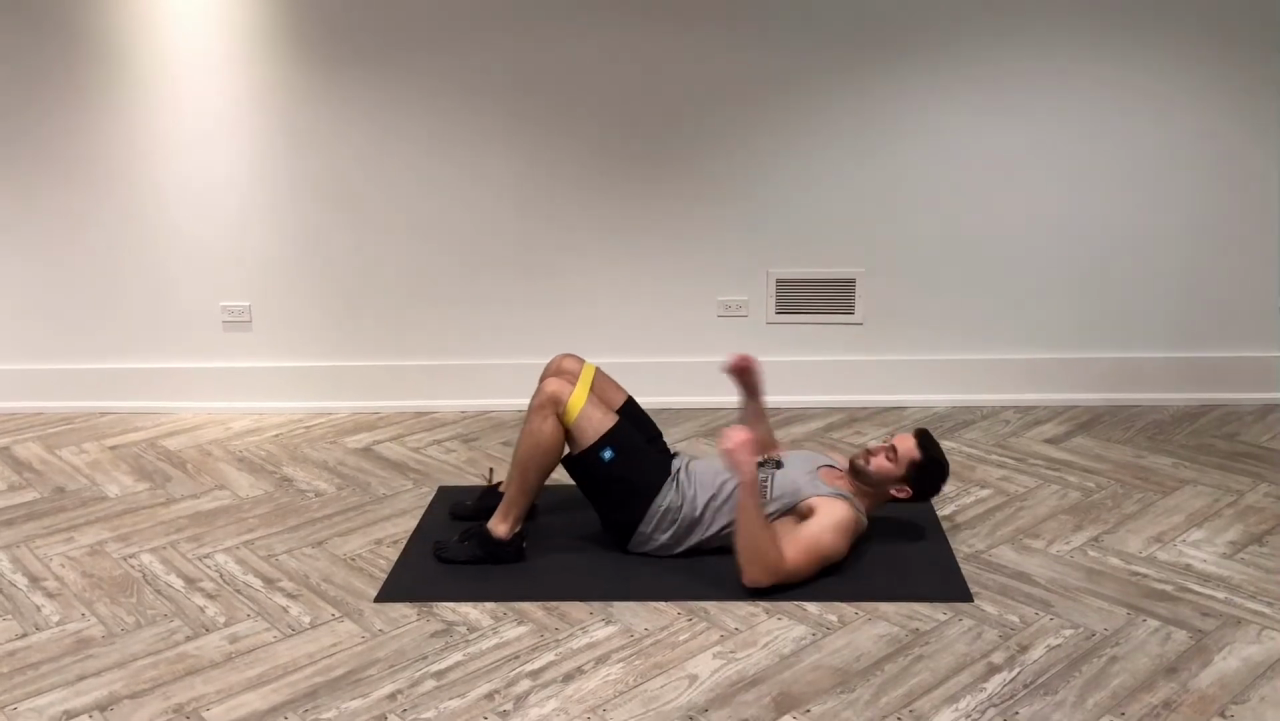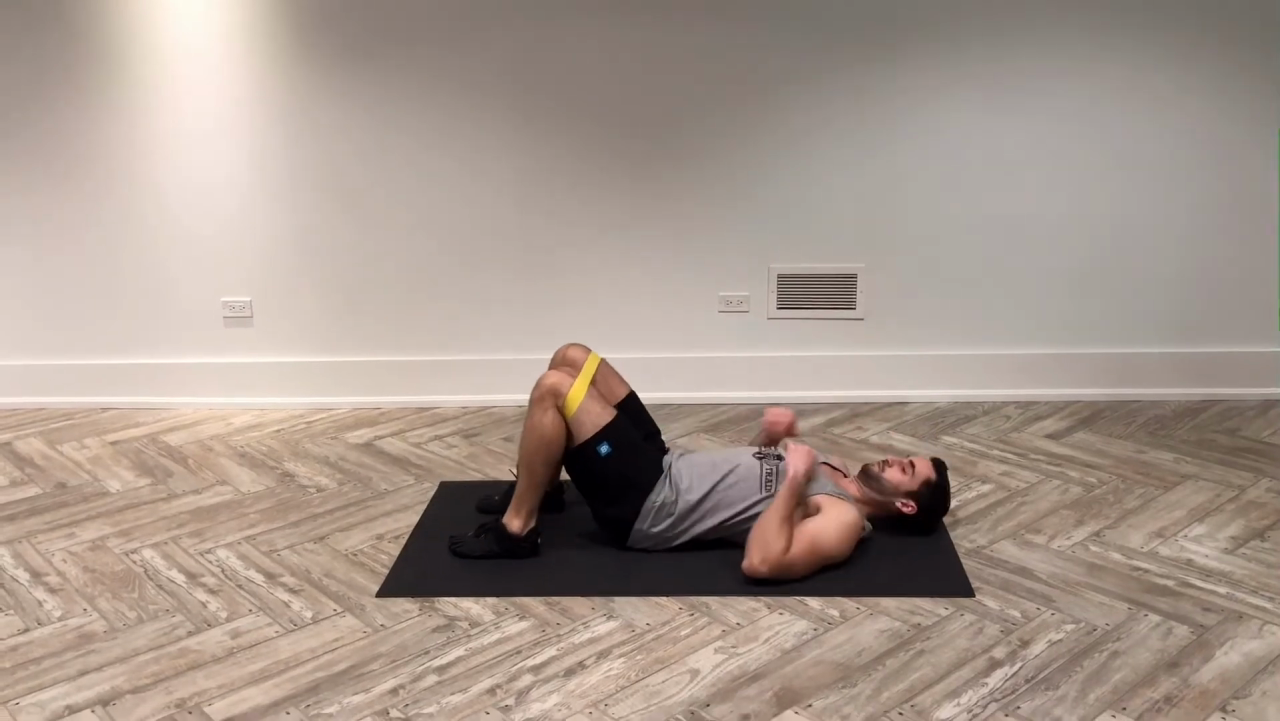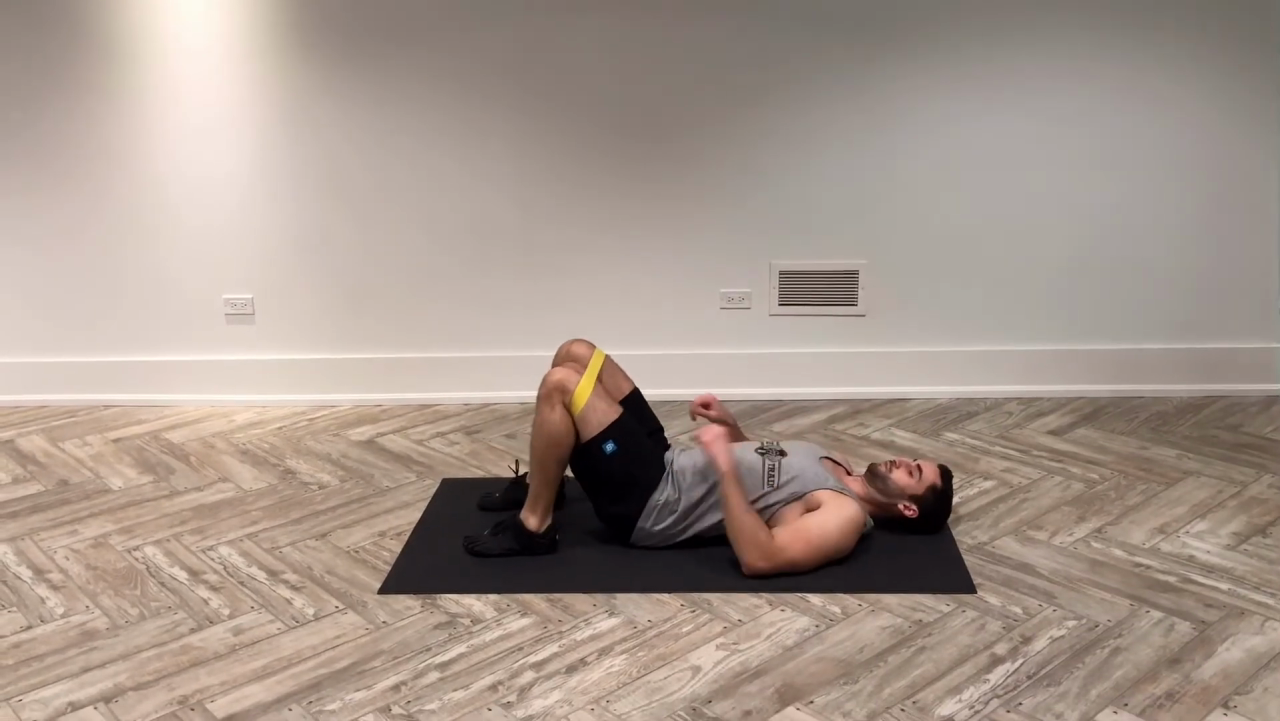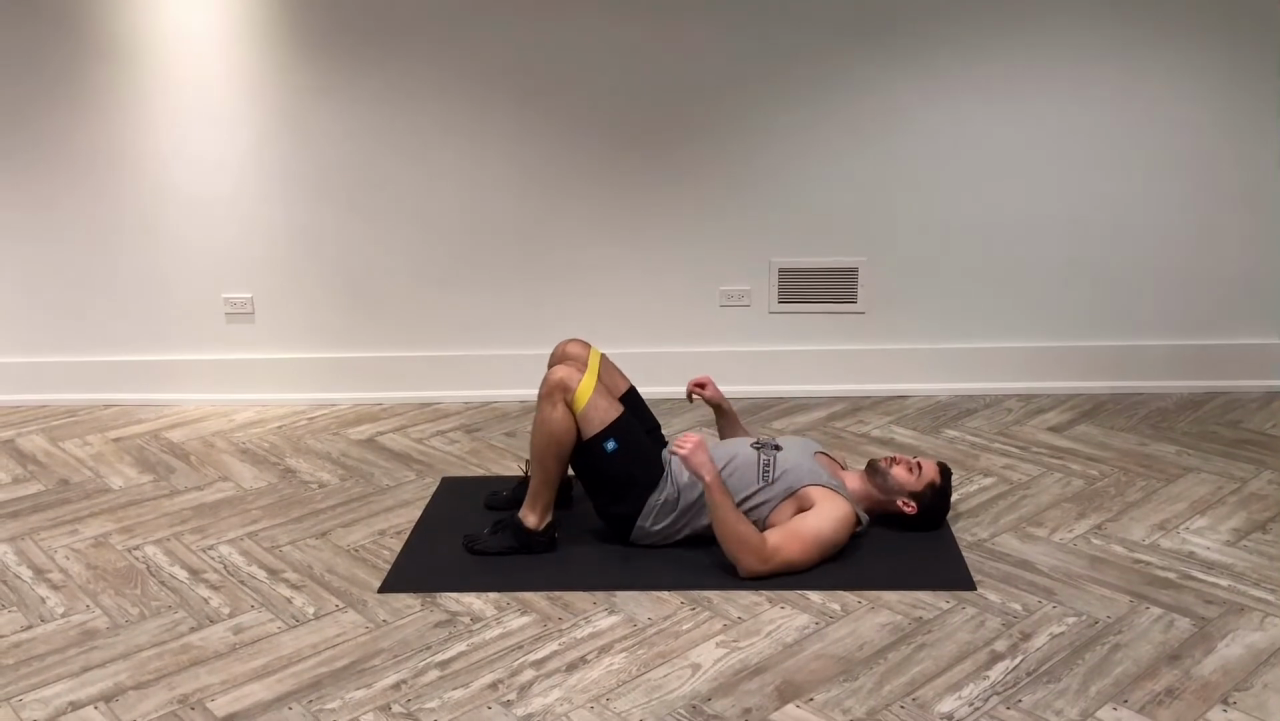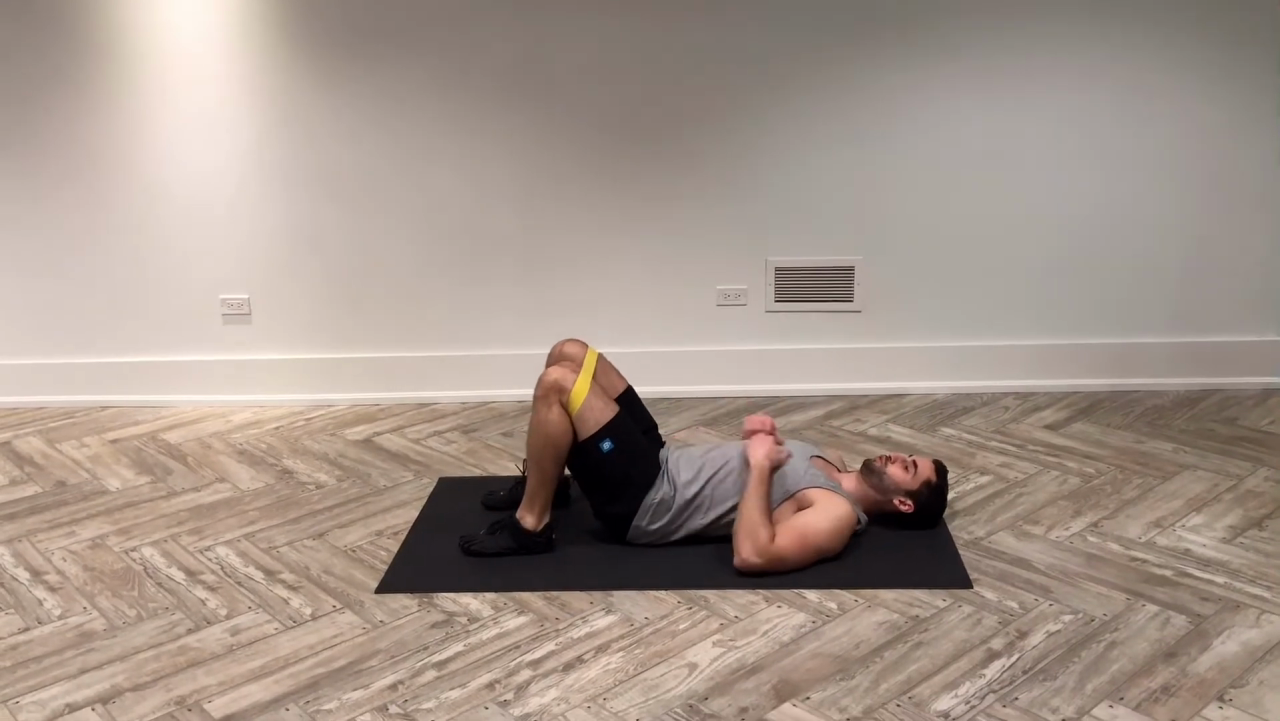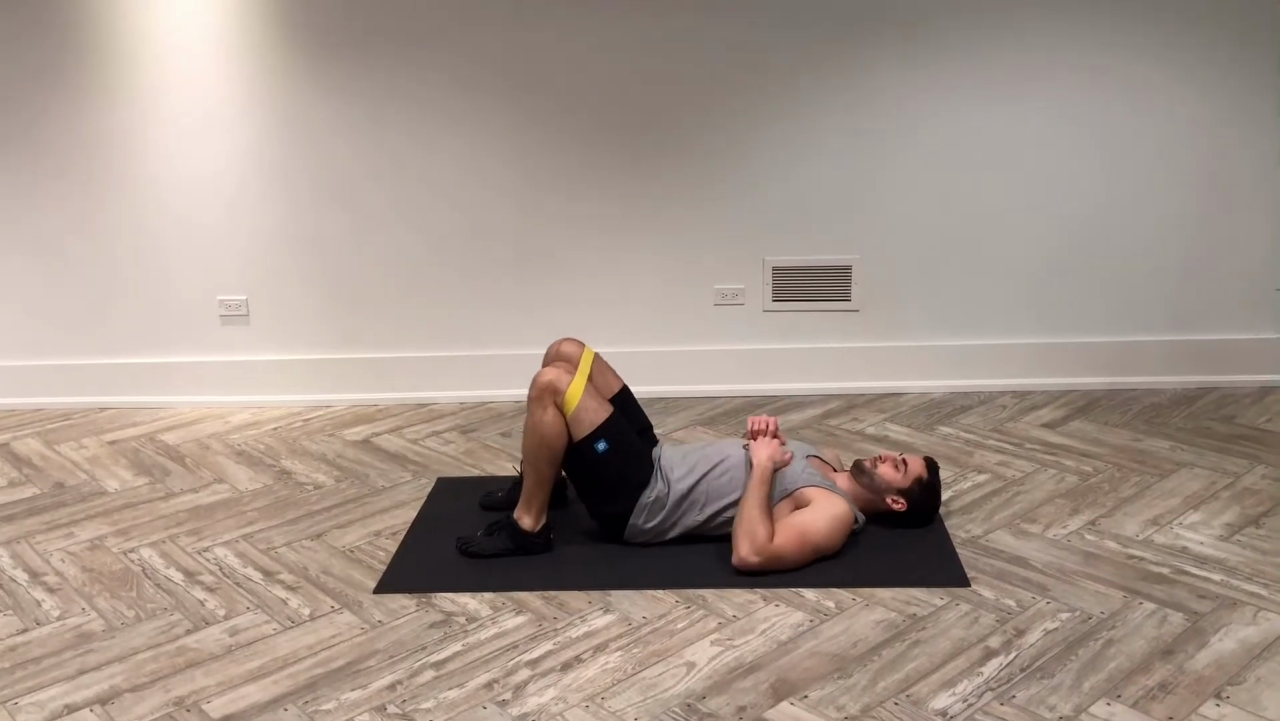
dt=0.3s
person 1, frame 1
left shoulder: (841, 518)
right shoulder: (839, 467)
left elbow: (758, 573)
left wrist: (745, 474)
right wrist: (751, 392)
left hip: (653, 516)
right hip: (672, 474)
left knee: (555, 396)
right knee: (566, 367)
left ankle: (502, 533)
right ankle: (511, 493)
person 1, frame 2
left shoulder: (845, 521)
right shoulder: (835, 471)
left elbow: (761, 562)
left wrist: (796, 479)
right wrist: (777, 434)
left hip: (647, 509)
right hip: (665, 468)
left knee: (553, 388)
right knee: (572, 356)
left ankle: (516, 529)
right ankle: (541, 489)
person 1, frame 3
left shoulder: (845, 516)
right shoulder: (836, 468)
left elbow: (758, 558)
left wrist: (726, 466)
right wrist: (728, 424)
left hip: (649, 505)
right hip: (666, 464)
left knee: (561, 384)
right knee: (577, 352)
left ankle: (534, 526)
right ankle: (539, 484)
person 1, frame 4
left shoulder: (839, 514)
right shoulder: (831, 464)
left elbow: (753, 561)
left wrist: (706, 473)
right wrist: (722, 409)
left hip: (647, 504)
right hip: (660, 460)
left knee: (562, 382)
right knee: (572, 352)
left ankle: (532, 525)
right ankle: (548, 481)
person 1, frame 5
left shoulder: (838, 515)
right shoulder: (830, 463)
left elbow: (750, 554)
left wrist: (758, 465)
right wrist: (760, 435)
left hip: (644, 503)
right hip: (661, 459)
left knee: (558, 382)
right knee: (570, 352)
left ankle: (530, 525)
right ankle: (547, 481)
person 1, frame 6
left shoulder: (834, 515)
right shoulder: (827, 465)
left elbow: (749, 554)
left wrist: (763, 467)
right wrist: (765, 435)
left hip: (639, 502)
right hip: (654, 460)
left knee: (551, 384)
right knee: (567, 352)
left ankle: (527, 526)
right ankle: (544, 482)
